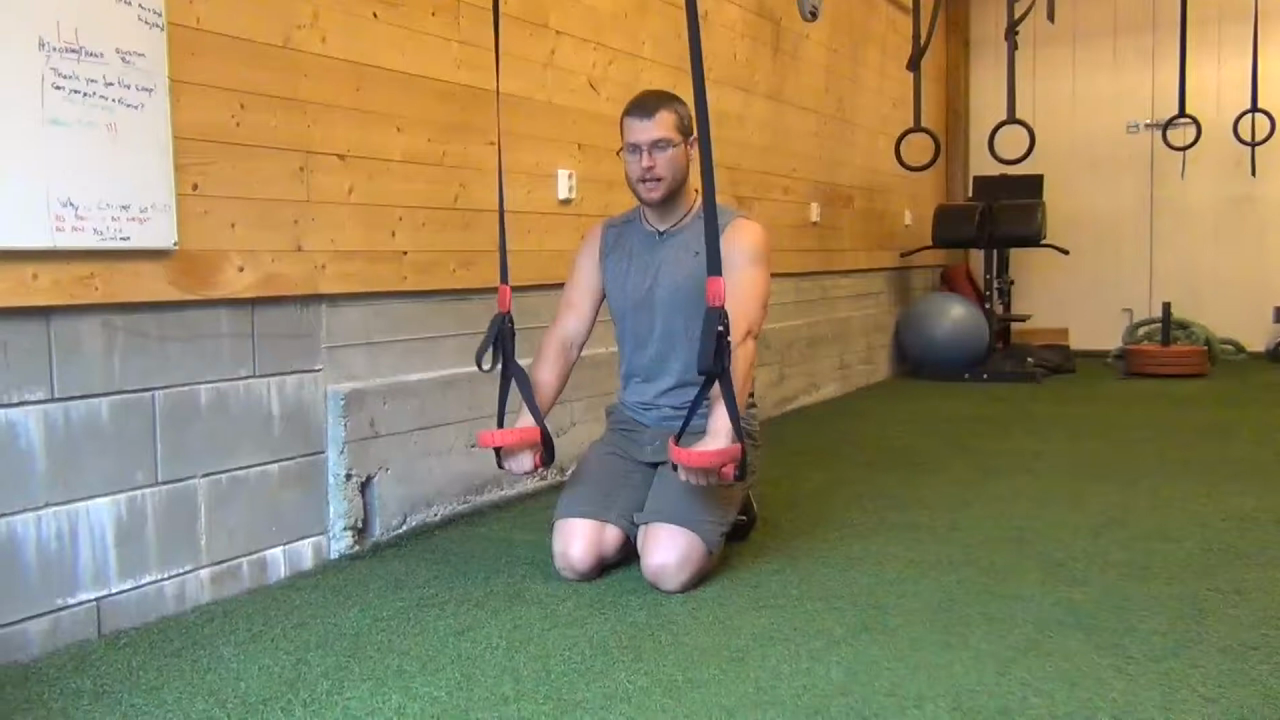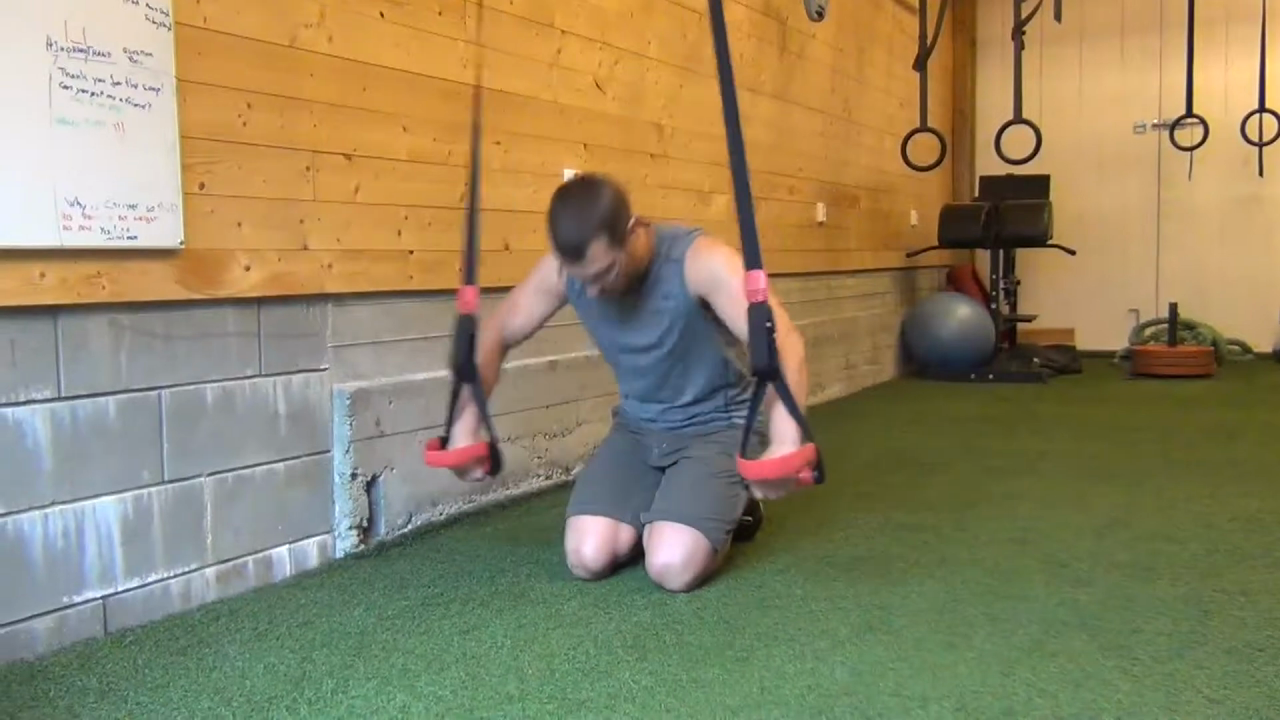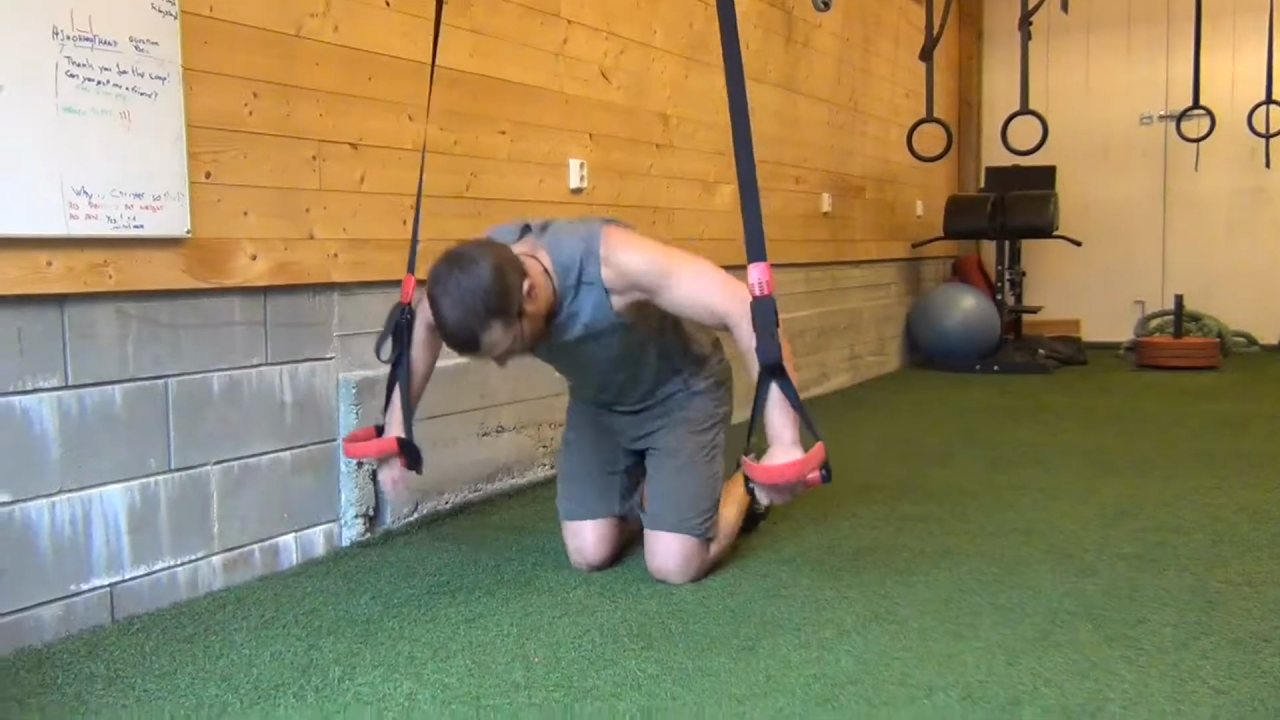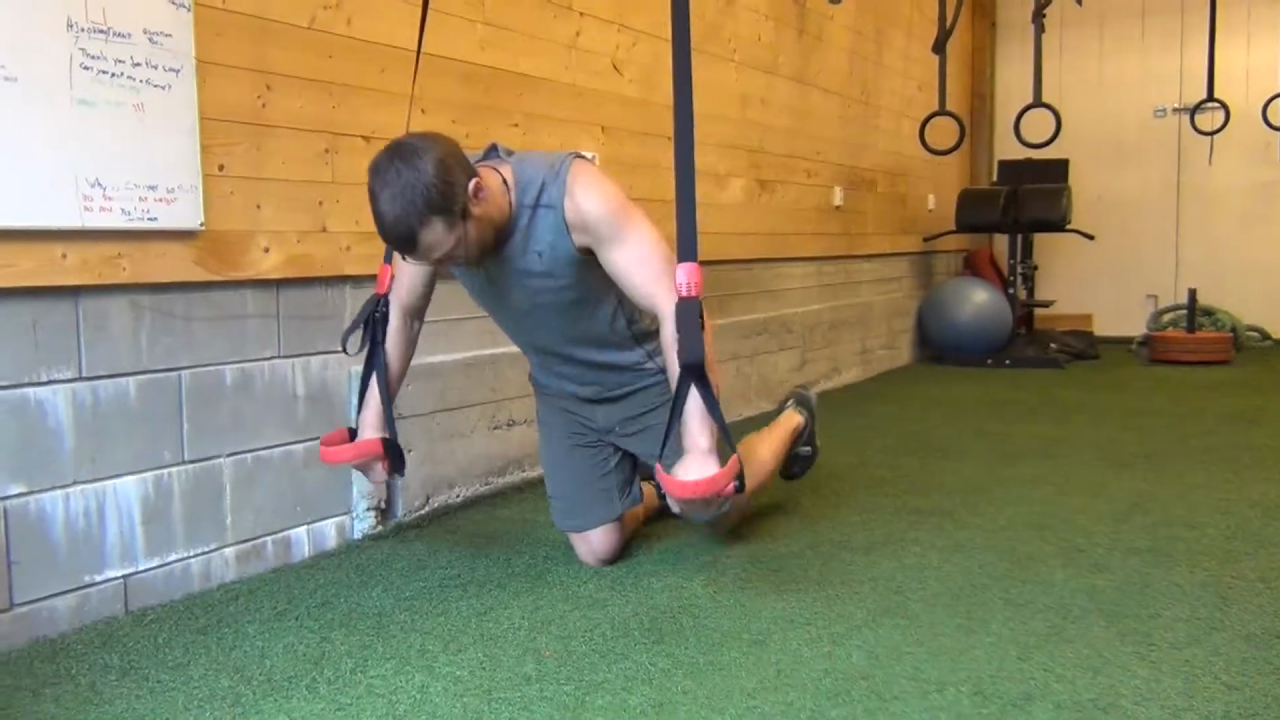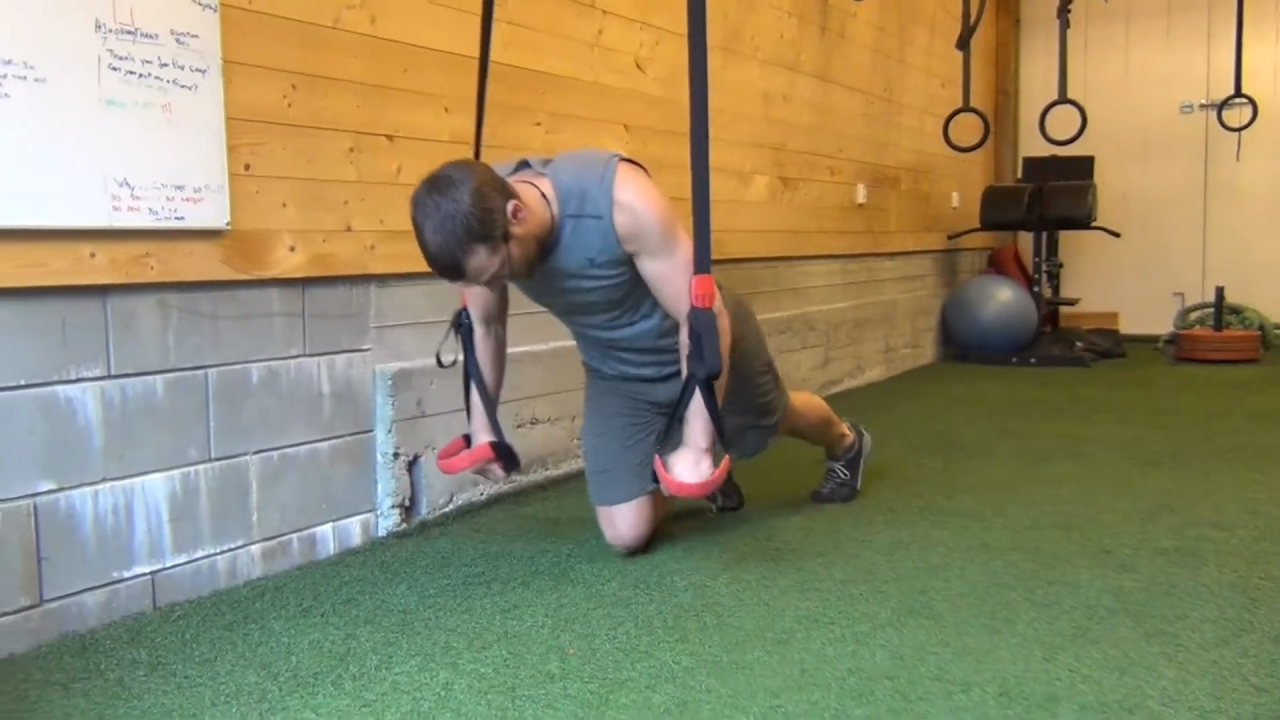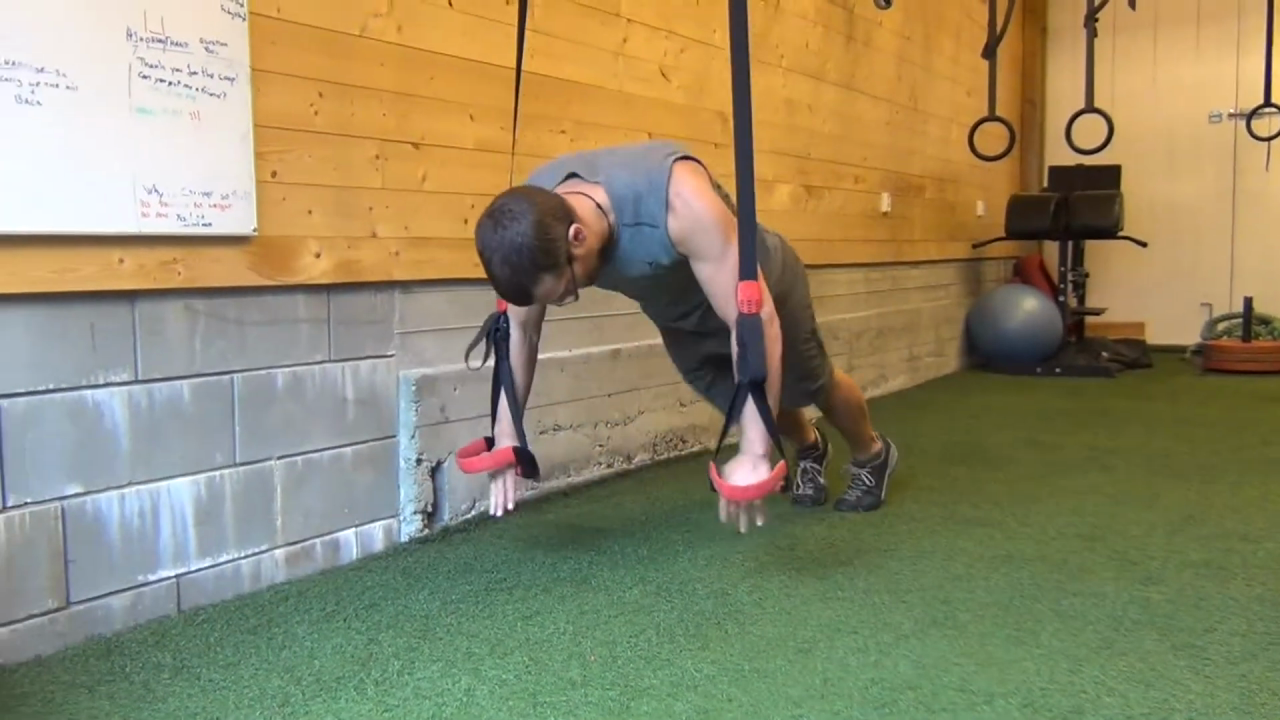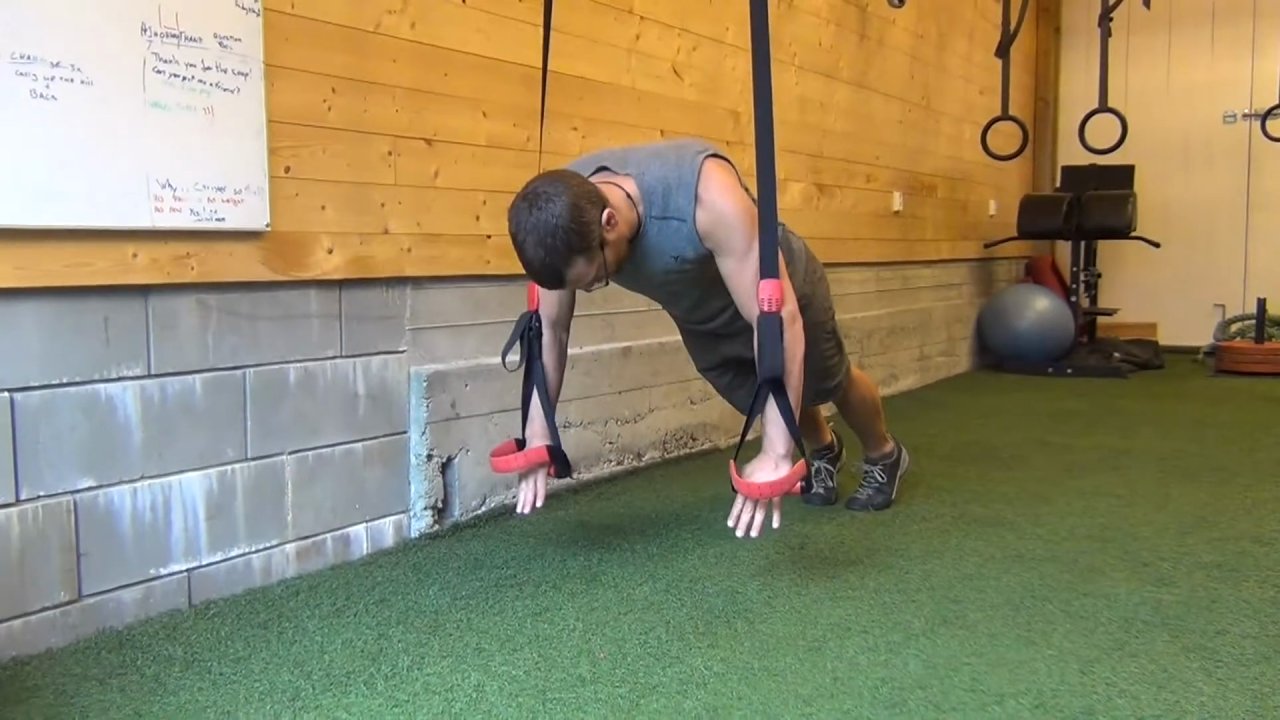
dt=0.4s
person 1, frame 1
left shoulder: (736, 236)
right shoulder: (604, 240)
left elbow: (740, 337)
right elbow: (565, 338)
left wrist: (721, 431)
right wrist: (528, 420)
left hip: (708, 428)
right hip: (631, 426)
left knee: (668, 567)
right knee: (575, 557)
left ankle: (726, 500)
right ankle: (653, 514)
person 1, frame 2
left shoulder: (696, 258)
right shoulder: (566, 268)
left elbow: (777, 336)
right elbow: (495, 334)
left wrist: (786, 438)
right wrist: (469, 420)
left hip: (717, 429)
right hip: (639, 429)
left knee: (672, 566)
right knee: (587, 557)
left ankle: (735, 500)
right ankle: (667, 497)
person 1, frame 3
left shoulder: (614, 260)
right shoulder: (484, 267)
left elbow: (749, 308)
right elbow: (424, 323)
left wrist: (782, 439)
right wrist: (397, 421)
left hip: (681, 395)
right hip: (598, 400)
left knee: (671, 565)
right knee: (589, 554)
left ankle: (743, 483)
right ankle: (653, 492)
person 1, frame 4
left shoulder: (576, 195)
right shoulder: (434, 212)
left elbow: (676, 307)
right elbow: (402, 314)
left wrist: (699, 447)
right wrist: (373, 418)
left hip: (651, 374)
right hip: (563, 392)
left knee: (717, 506)
right knee: (597, 550)
left ankle: (792, 420)
right ankle: (655, 491)
person 1, frame 5
left shoulder: (621, 199)
right shoulder: (483, 228)
right elbow: (486, 328)
left wrist: (698, 443)
right wrist: (482, 424)
right hip: (614, 367)
left knee: (770, 420)
right knee: (626, 533)
left ankle: (847, 443)
right ankle: (716, 470)
person 1, frame 6
left shoulder: (677, 197)
right shoulder: (535, 218)
left elbow: (755, 321)
right elbow: (520, 332)
left wrist: (755, 453)
right wrist: (505, 436)
left hip: (760, 287)
left knee: (813, 383)
right knee: (749, 399)
left ankle: (872, 455)
right ankle: (810, 449)
person 1, frame 7
left shoulder: (705, 192)
right shoulder: (563, 212)
left elbow: (778, 320)
right elbow: (551, 329)
left wrist: (776, 453)
right wrist: (537, 435)
left hip: (782, 291)
left knee: (830, 382)
right knee: (765, 399)
left ankle: (884, 457)
right ankle: (824, 452)
